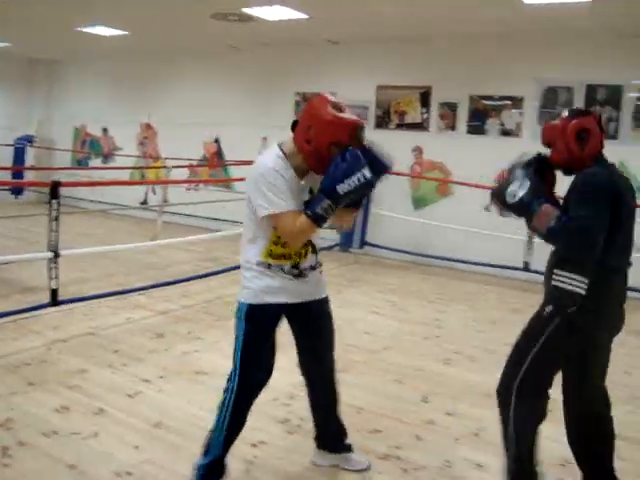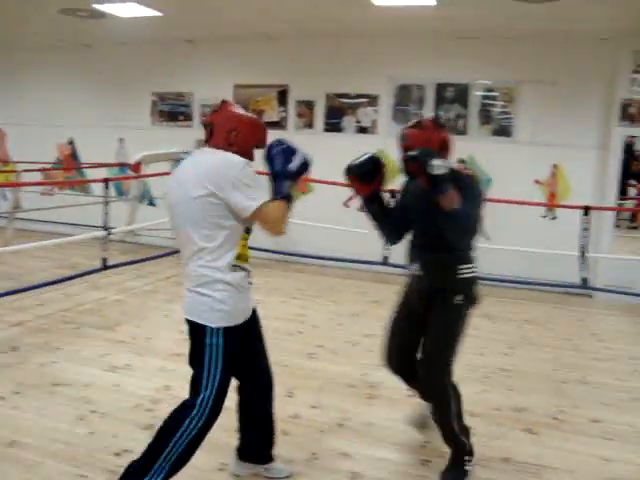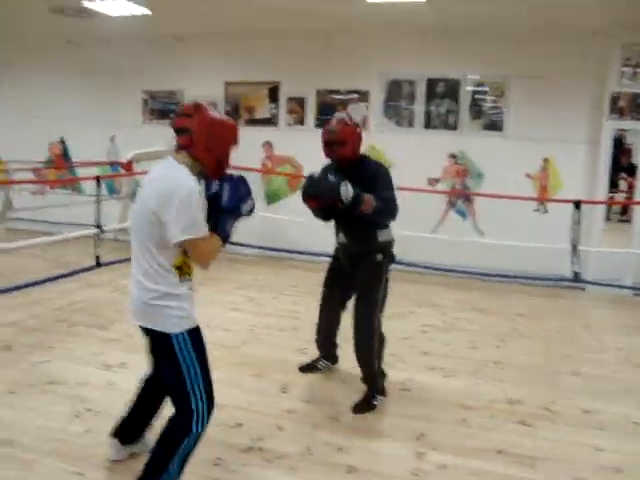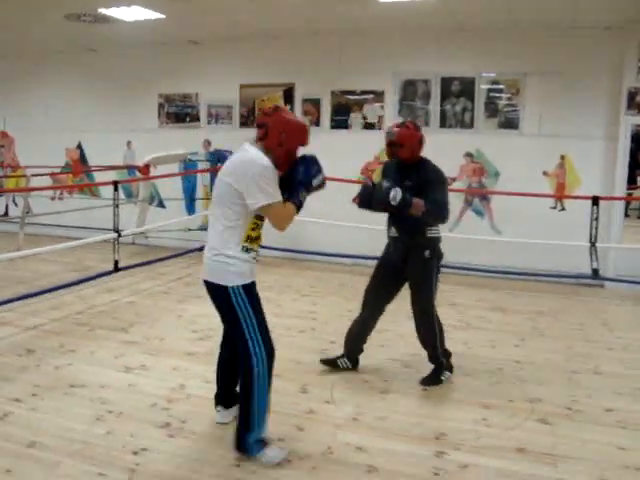
dt=0.7s
person 1, frame 1
left shoulder: (322, 164)
right shoulder: (270, 168)
left elbow: (345, 221)
right elbow: (294, 230)
left wrist: (356, 182)
right wrist: (337, 192)
left hip: (309, 287)
right hip: (263, 290)
left knee: (321, 374)
right knee: (247, 380)
left ankle: (332, 445)
person 1, frame 2
left shoulder: (186, 171)
right shoulder: (228, 166)
right elbow: (274, 223)
right wrist: (285, 177)
left hip: (230, 303)
right hip: (218, 306)
left knee: (258, 381)
right knee: (205, 403)
person 1, frame 3
left shoulder: (161, 173)
right shoulder: (184, 186)
right elbow: (202, 255)
left wrist: (211, 207)
right wrist: (229, 216)
left hip: (148, 301)
right hip: (169, 310)
left knee: (166, 374)
right knee: (196, 409)
left ankle: (126, 437)
person 1, frame 4
left shoulder: (242, 159)
right shoulder: (258, 164)
right elbow: (280, 220)
left wrist: (289, 188)
right wrist: (303, 187)
left hip: (218, 269)
right hip: (232, 273)
left knee: (237, 339)
right knee: (258, 353)
left ankle: (226, 402)
right ankle: (251, 440)
person 2, frame 1
left shoulder: (594, 181)
right shoulder: (609, 181)
left elbow: (580, 247)
left wrist: (533, 203)
right wrist: (545, 196)
left hip: (575, 305)
right hip: (601, 306)
left knee: (518, 390)
right knee: (587, 400)
person 2, frame 2
left shoulder: (463, 184)
right shoulder: (414, 187)
left elbow: (462, 233)
right elbow: (393, 232)
left wrist: (441, 185)
right wrist: (368, 192)
left hip: (452, 290)
right hip: (420, 285)
left knee: (435, 373)
right knee: (399, 358)
left ankle: (461, 451)
right ankle: (438, 403)
person 2, frame 3
left shoulder: (373, 170)
right shoulder: (328, 172)
left elbow: (389, 210)
right elbow: (327, 215)
left wrist: (353, 197)
right wrist: (314, 200)
left hip: (375, 253)
right hip: (345, 250)
left knee: (366, 319)
right knee: (329, 306)
left ankle: (375, 386)
right ankle: (327, 355)
person 2, frame 4
left shoulder: (431, 174)
right shoulder: (389, 168)
left elbow: (440, 214)
left wrist: (403, 200)
right wrist: (370, 197)
left hip: (424, 249)
right hip: (395, 246)
left knee: (423, 309)
right knee: (372, 301)
left ankle: (442, 364)
right ankle: (350, 355)
